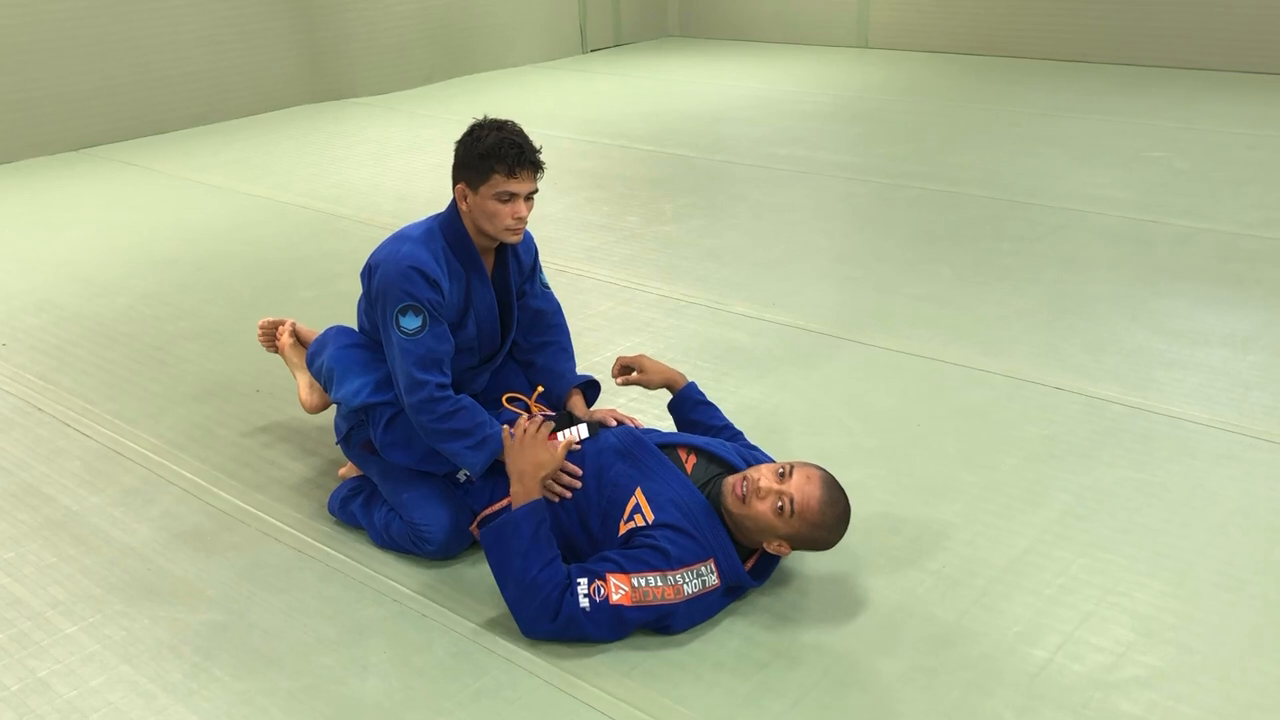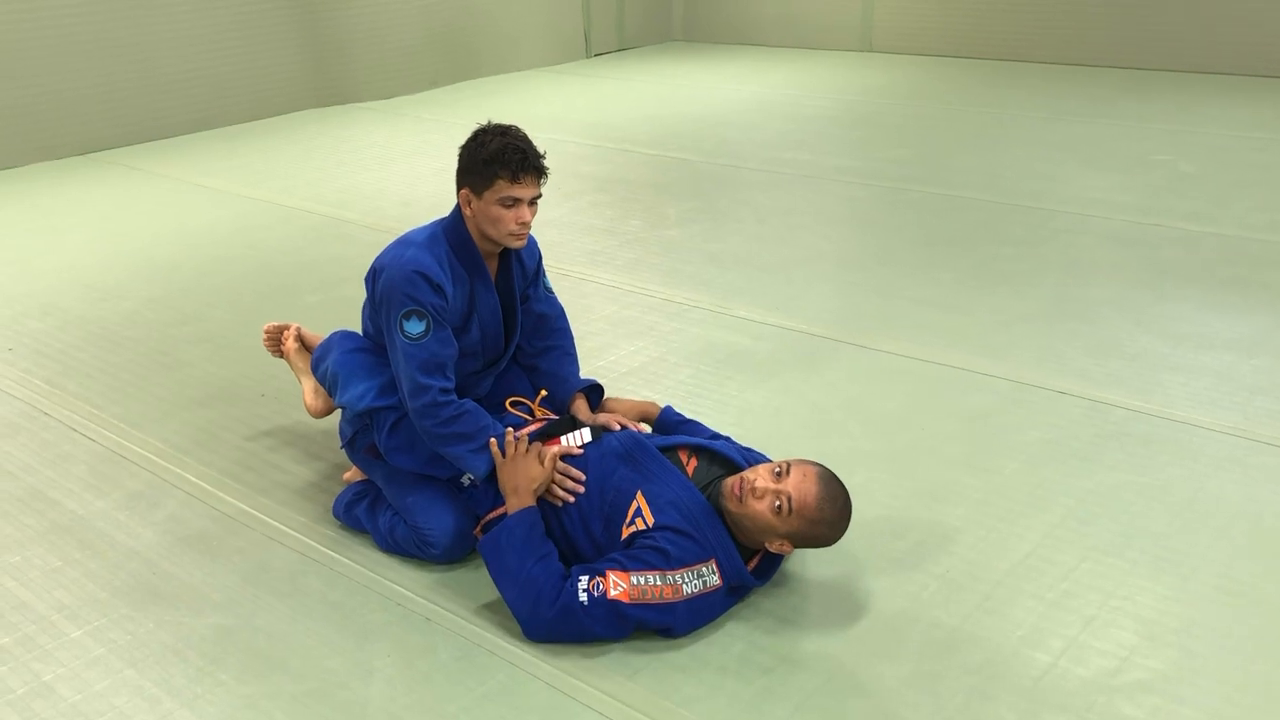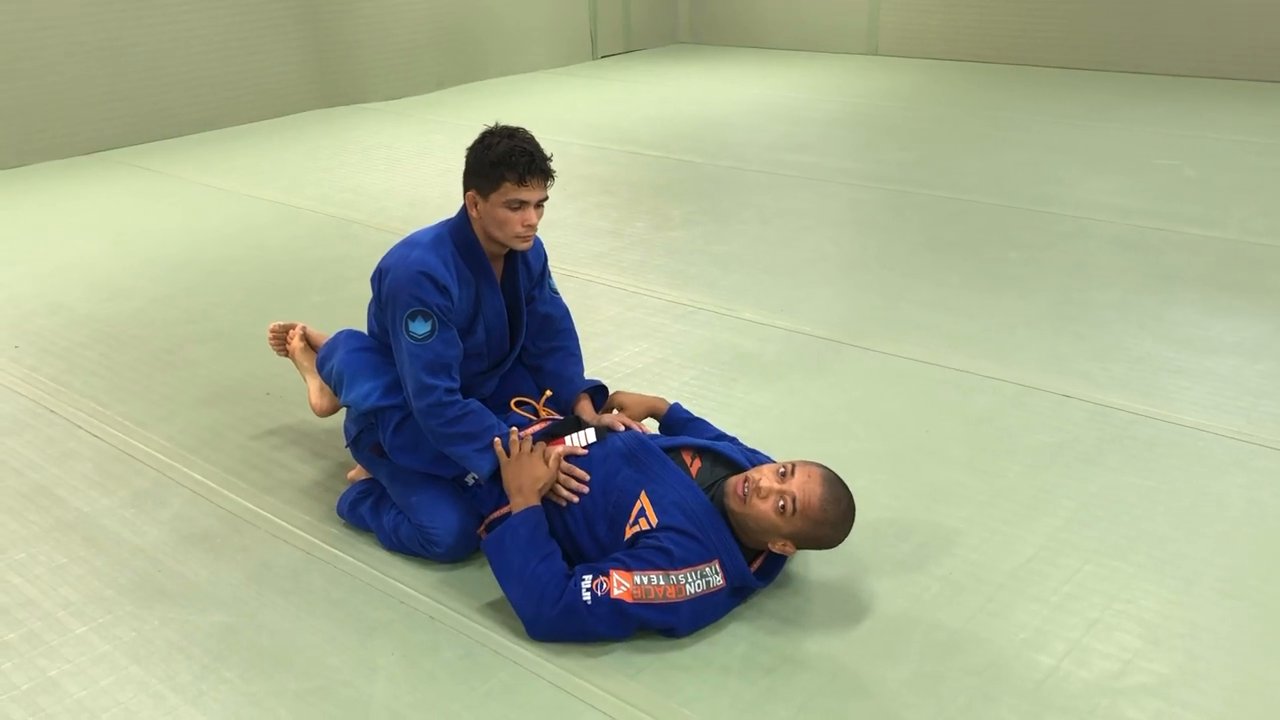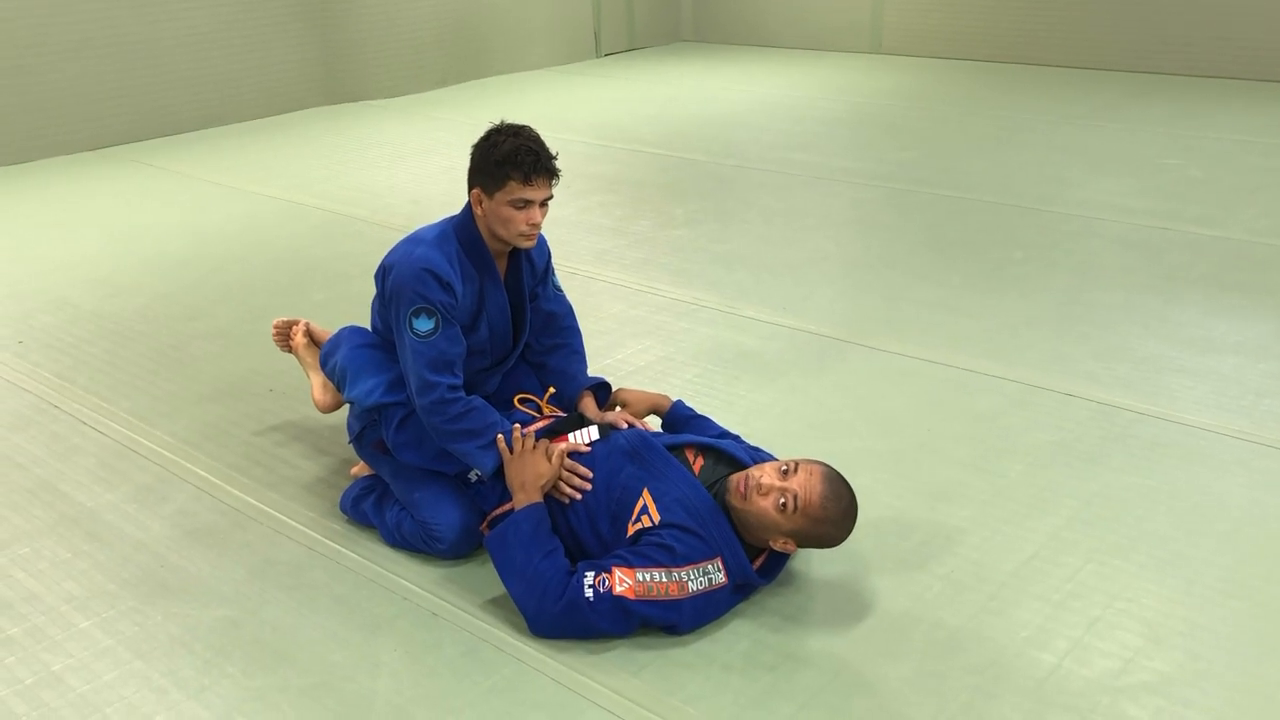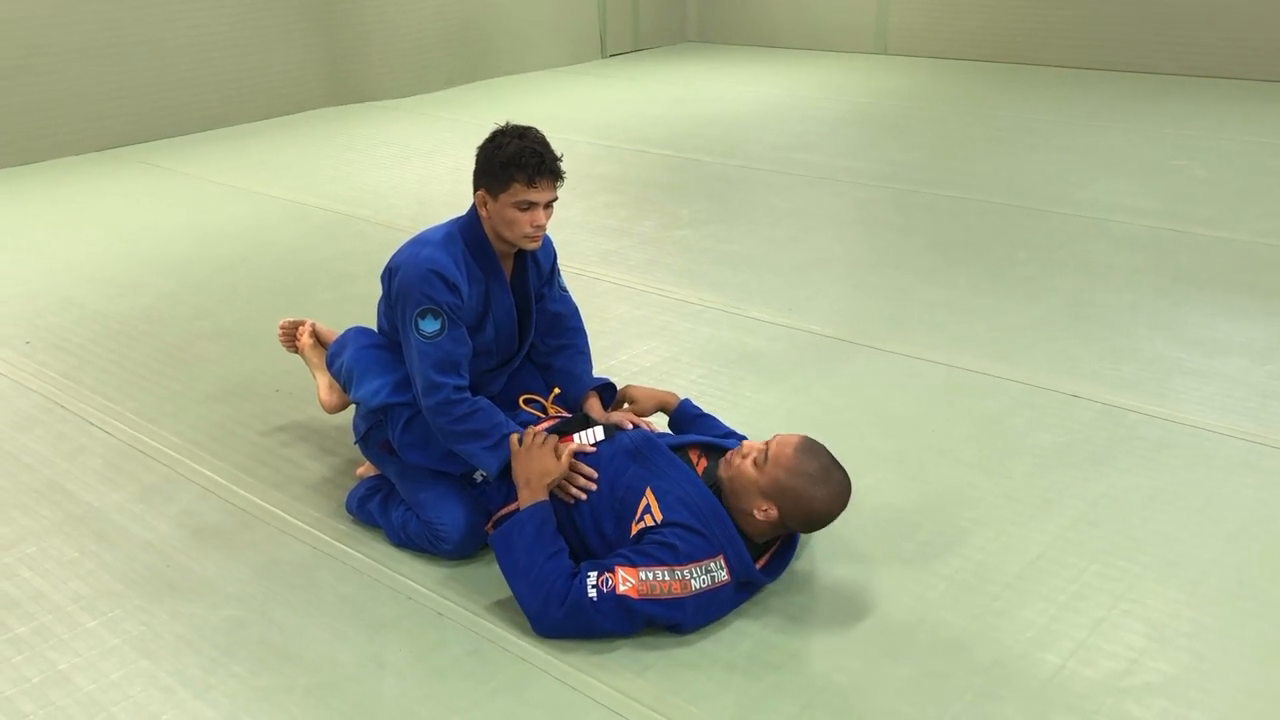
dt=0.5s
person 1, frame 1
left shoulder: (683, 559)
right shoulder: (750, 464)
left elbow: (548, 610)
left wrist: (527, 487)
right wrist: (674, 381)
left hip: (488, 480)
right hip: (542, 428)
left ankle: (330, 360)
right ankle: (327, 358)
person 1, frame 2
left shoulder: (686, 562)
right shoulder: (752, 468)
left elbow: (547, 609)
left wrist: (519, 499)
right wrist: (648, 410)
right ankle: (335, 377)
person 1, frame 3
left shoulder: (689, 561)
right shoulder: (751, 466)
left elbow: (551, 608)
left wrist: (524, 500)
right wrist: (659, 406)
right ankle: (334, 374)
person 1, frame 4
left shoulder: (689, 559)
right shoulder: (754, 464)
left elbow: (553, 605)
left wrist: (525, 496)
right wrist: (660, 404)
left hip: (498, 479)
right ankle: (340, 358)
person 1, frame 5
left shoulder: (690, 556)
right shoulder: (760, 498)
left elbow: (557, 606)
left wrist: (531, 494)
right wrist: (670, 402)
left ankle: (343, 362)
right ankle: (343, 359)
person 2, frame 1
left shoulder: (516, 246)
right shoulder: (408, 267)
left elbow: (542, 336)
right elbow: (427, 397)
left wrist: (578, 411)
left hip: (474, 384)
right hip: (398, 412)
right knee: (442, 530)
right ankle: (376, 471)
person 2, frame 2
left shoulder: (520, 251)
right shoulder: (412, 272)
left elbow: (547, 341)
right elbow: (431, 402)
left wrist: (582, 415)
left hip: (478, 389)
right hip: (402, 416)
right knee: (448, 536)
person 2, frame 3
left shoulder: (527, 252)
right shoulder: (419, 272)
left elbow: (552, 342)
right elbow: (436, 401)
left wrist: (586, 414)
left hip: (485, 389)
right hip: (408, 415)
right knee: (450, 534)
person 2, frame 4
left shoulder: (531, 249)
right shoulder: (423, 269)
left elbow: (555, 338)
right elbow: (439, 398)
left wrist: (589, 410)
left hip: (488, 385)
right hip: (411, 412)
right knee: (453, 531)
person 2, frame 5
left shoulder: (536, 250)
right shoulder: (429, 270)
left elbow: (560, 339)
right elbow: (444, 399)
left wrist: (594, 411)
left hip: (493, 387)
right hip: (415, 411)
right knee: (459, 531)
